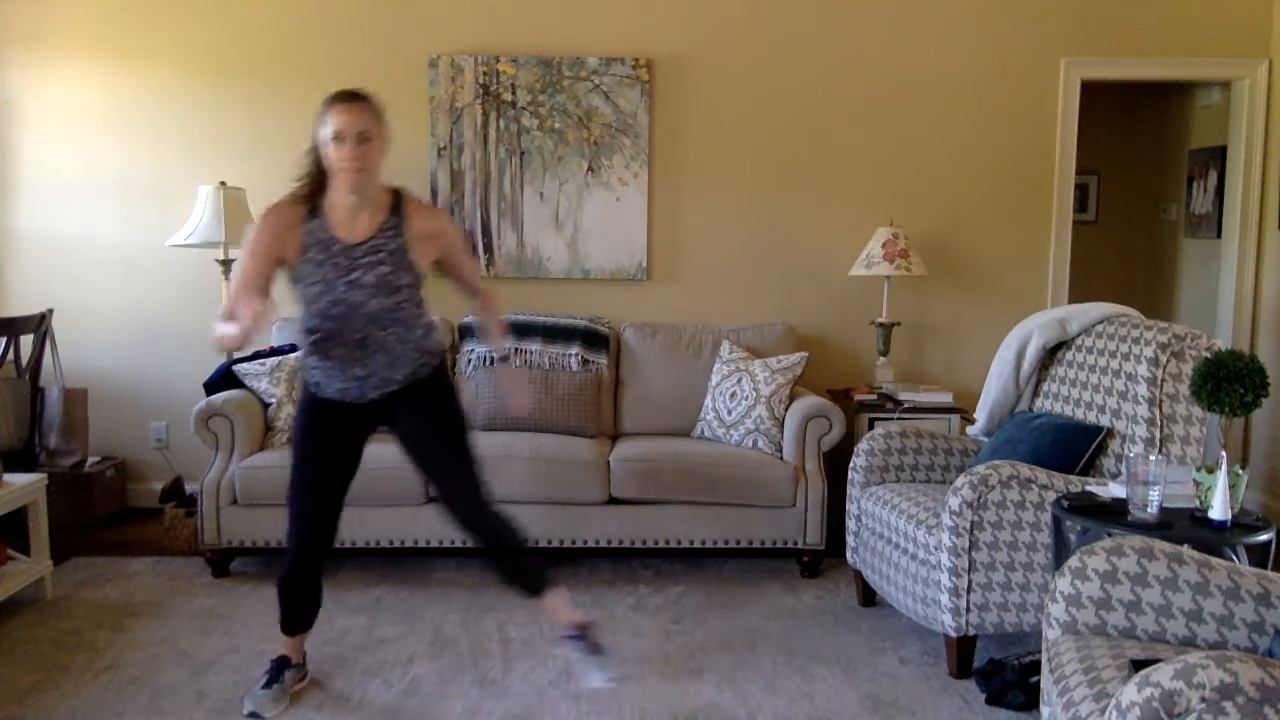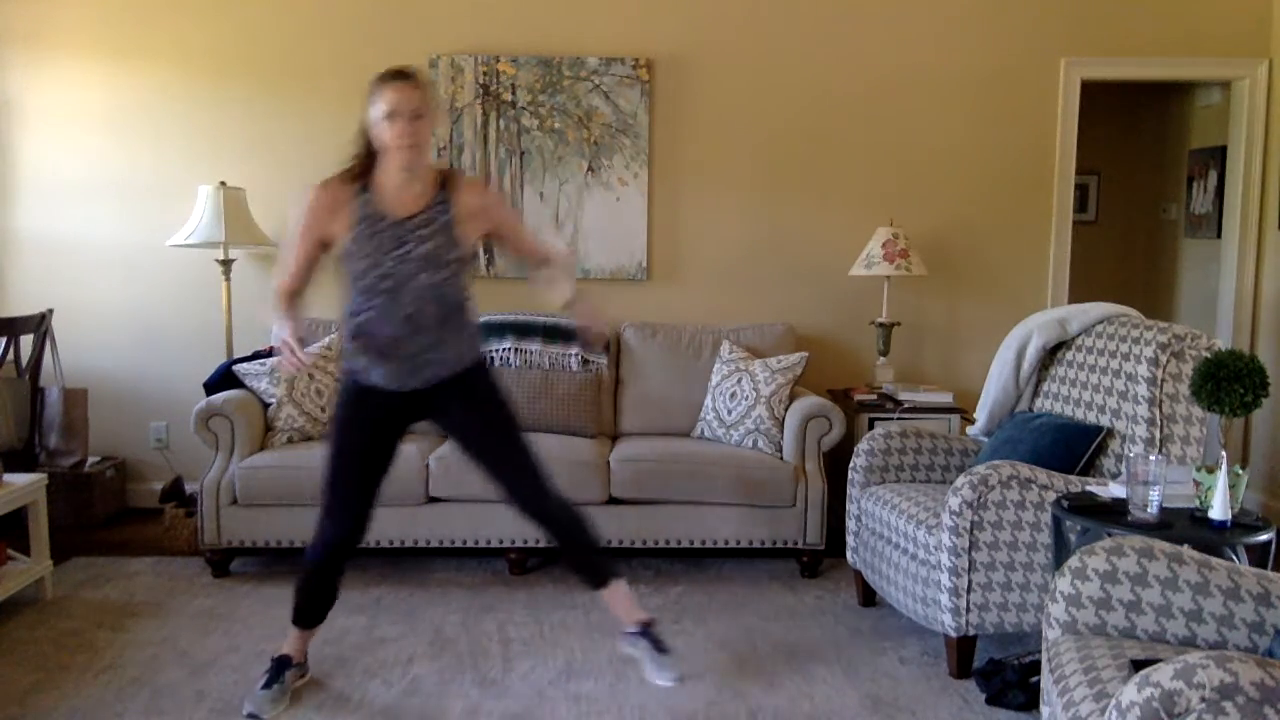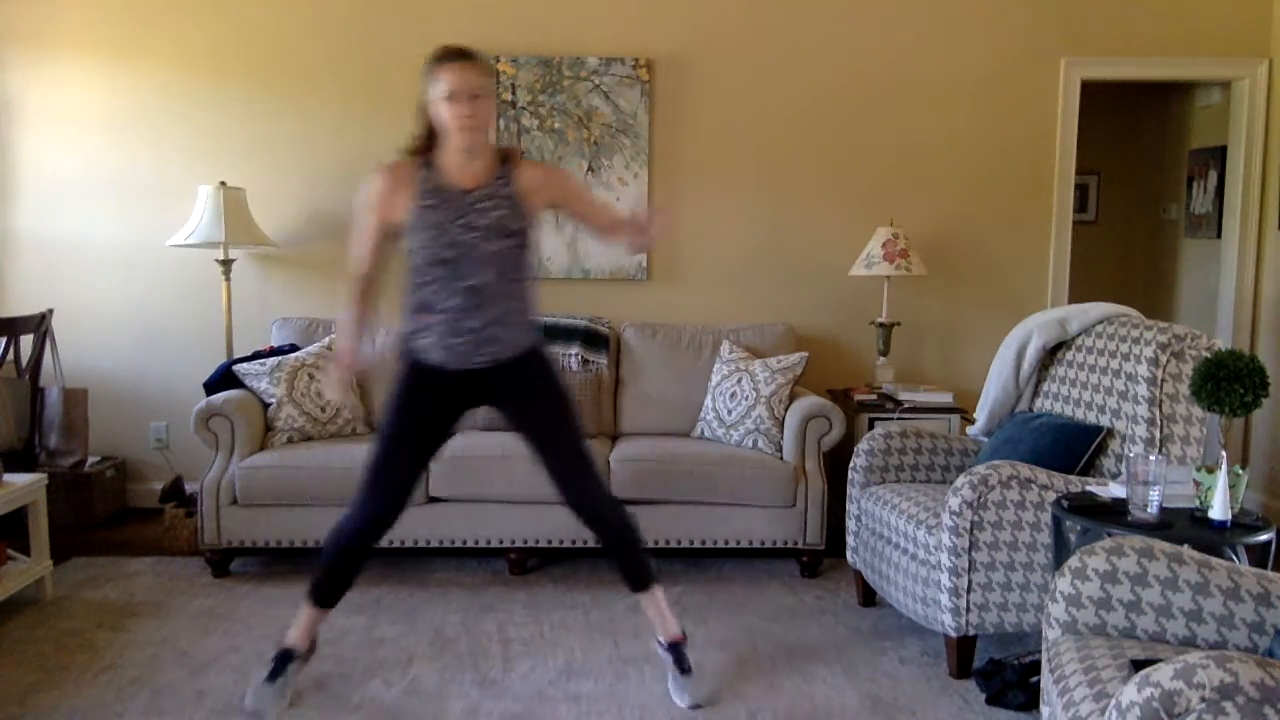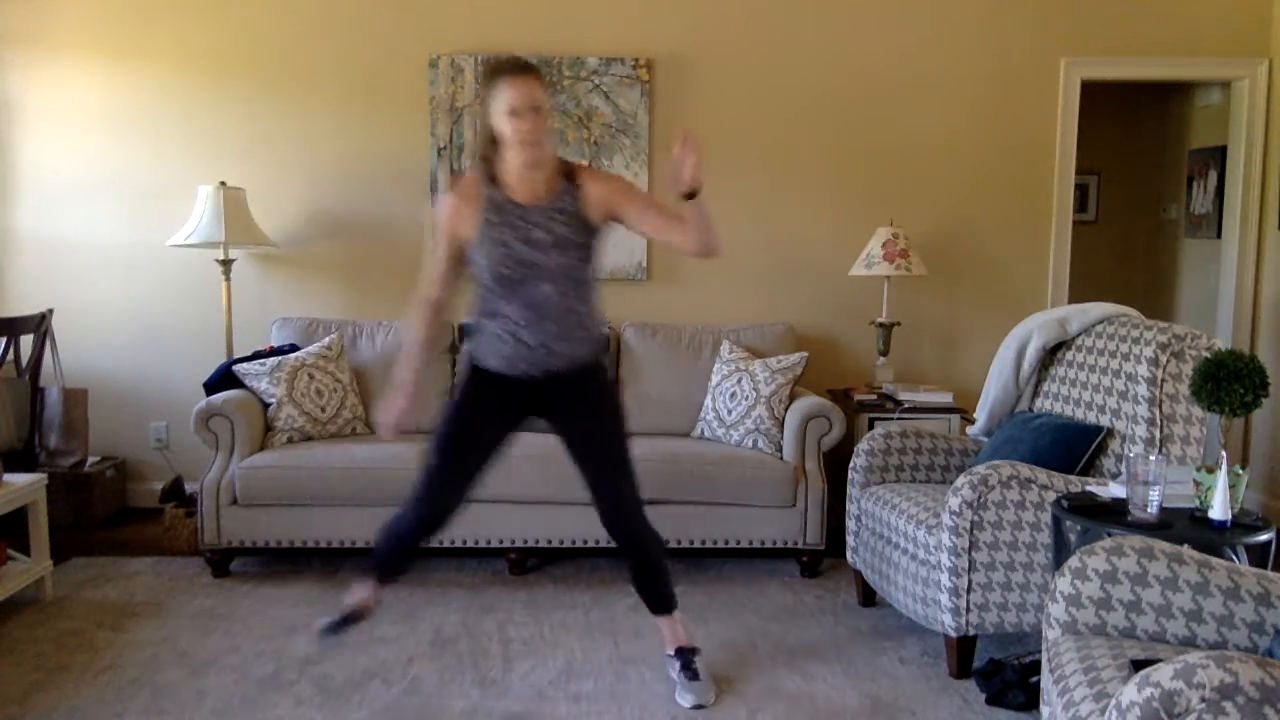
dt=0.1s
person 1, frame 1
left shoulder: (422, 223)
right shoulder: (282, 225)
left elbow: (476, 285)
right elbow: (224, 328)
left wrist: (506, 357)
right wrist: (242, 325)
left hip: (416, 384)
right hip: (330, 394)
left knee: (471, 510)
right knee: (308, 537)
left ankle: (571, 624)
right ankle: (291, 658)
person 1, frame 2
left shoulder: (471, 200)
right shoulder: (333, 202)
left elbow: (541, 257)
right elbow: (285, 294)
left wrist: (567, 292)
right wrist: (288, 331)
left hip: (458, 378)
right hip: (371, 385)
left knee: (535, 495)
right knee: (337, 530)
left ankle: (632, 622)
right ankle: (292, 656)
person 1, frame 3
left shoulder: (530, 178)
right shoulder: (393, 186)
left elbow: (625, 232)
right elbow: (361, 274)
left wrist: (638, 224)
right wrist: (346, 336)
left hip: (519, 364)
right hip: (434, 369)
left knee: (588, 495)
right knee: (376, 507)
left ankle: (668, 633)
right ankle: (300, 638)
person 1, frame 4
left shoulder: (593, 188)
right shoulder: (462, 200)
left elbow: (701, 246)
right elbow: (434, 296)
left wrist: (689, 192)
right wrist: (402, 380)
left hip: (578, 375)
right hip: (496, 374)
left knee: (623, 512)
right knee: (433, 500)
left ankle: (678, 647)
right ankle: (366, 593)
